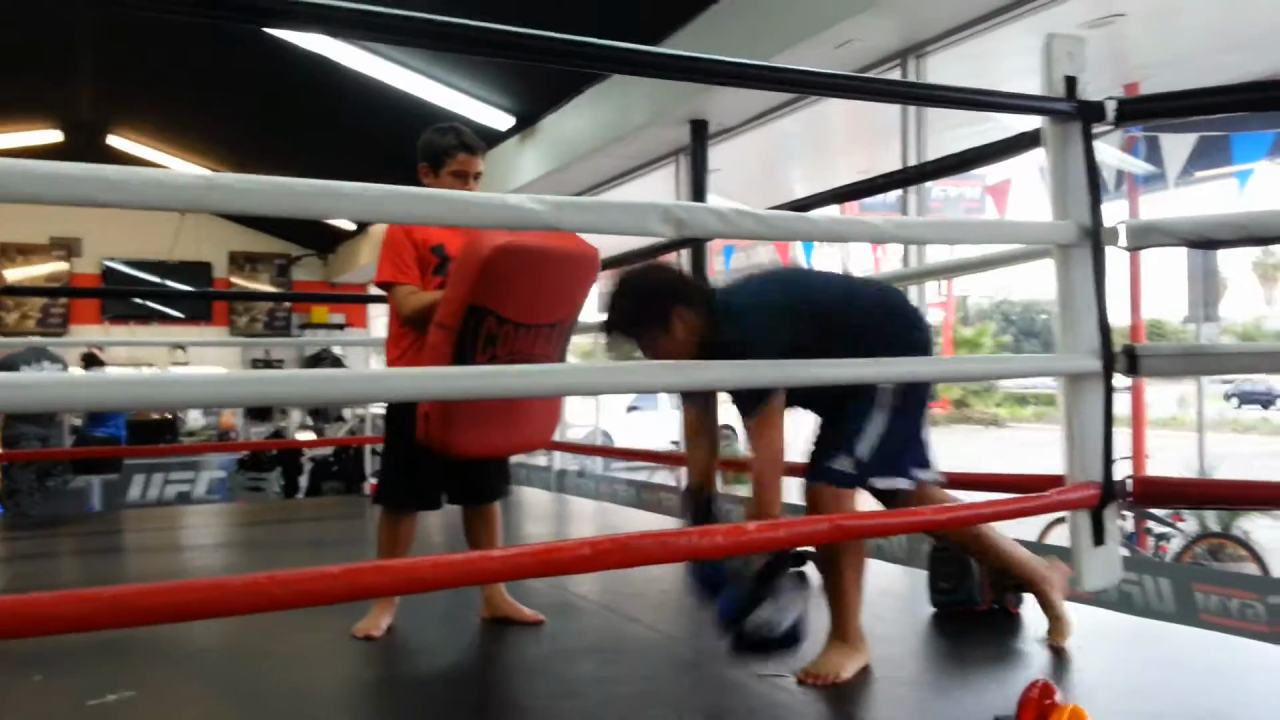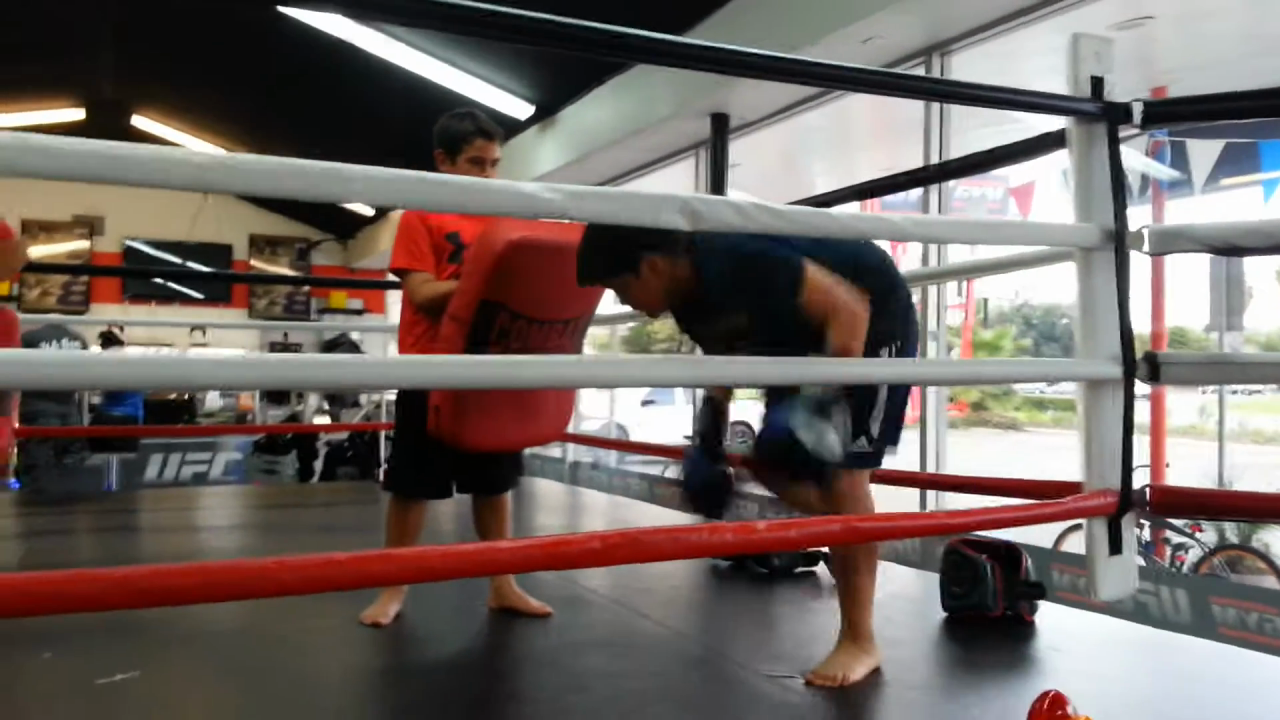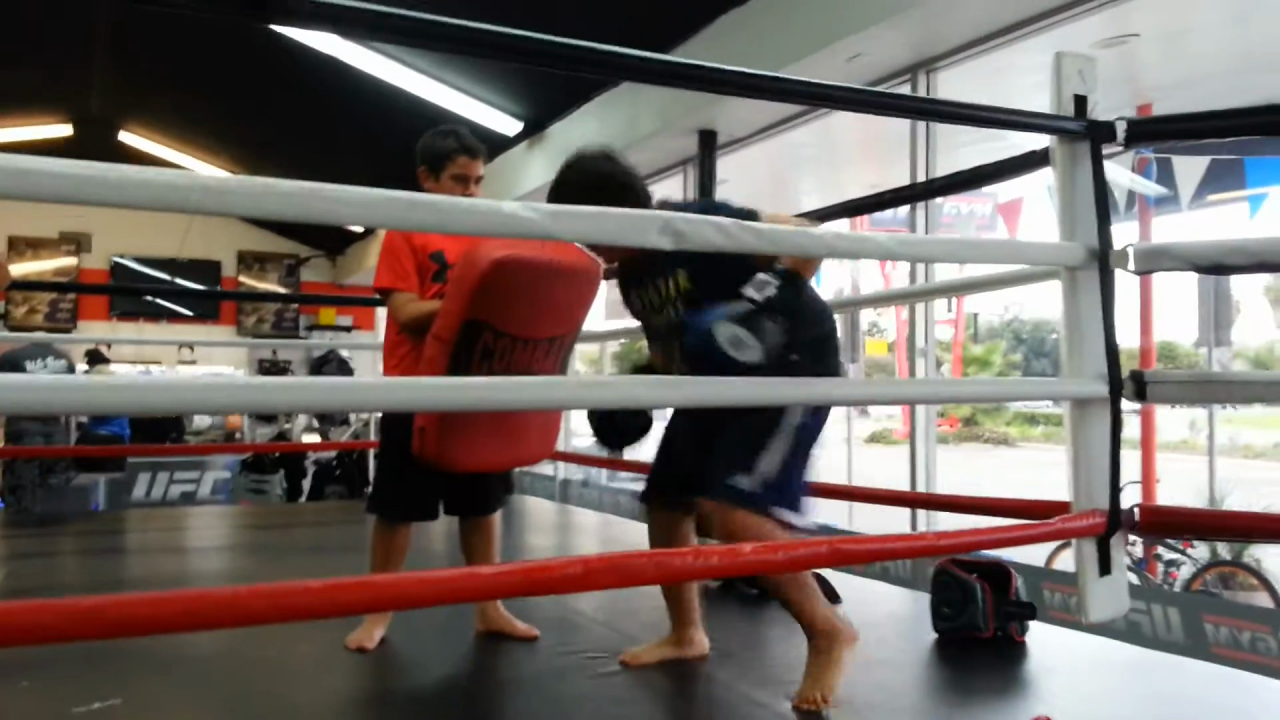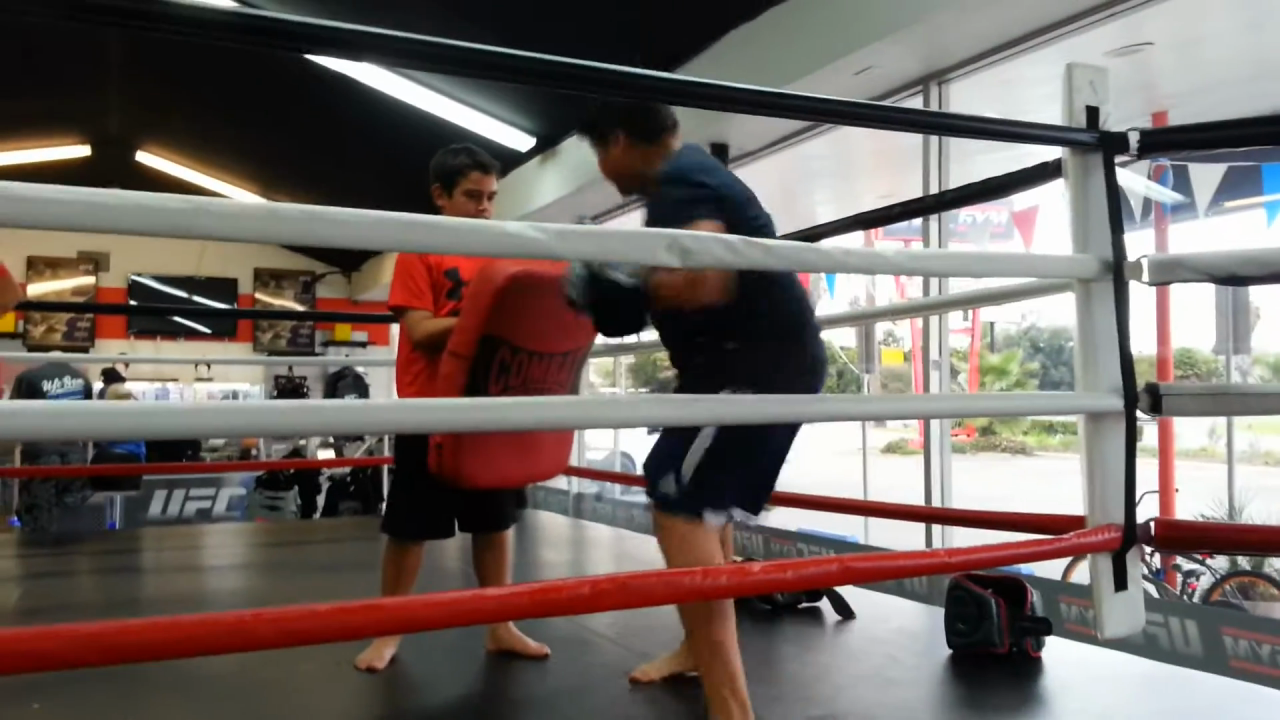
dt=0.2s
person 1, frame 1
left shoulder: (747, 337)
right shoulder: (702, 341)
left elbow: (767, 463)
right elbow: (699, 435)
left hip: (891, 357)
left knee: (828, 489)
right knee: (912, 499)
left ankle: (847, 638)
right ankle: (1039, 574)
person 1, frame 2
left shoulder: (746, 262)
right shoulder: (690, 298)
left elbow: (847, 307)
left wrist: (830, 398)
right wrist: (707, 437)
left hip: (865, 326)
left knee: (842, 475)
right knee: (772, 465)
left ankle: (859, 640)
person 1, frame 3
right shoulder: (633, 270)
left hip: (789, 370)
left knee: (731, 511)
right knee: (664, 503)
left ankle: (827, 635)
right ankle: (685, 634)
person 1, frame 4
left shoulder: (681, 184)
right shoulder: (695, 176)
left elbow: (703, 282)
left wrist: (613, 282)
right wrist: (630, 291)
left hip: (759, 368)
right hip: (732, 364)
left knee: (682, 509)
right knee: (696, 507)
right ankle: (699, 648)
person 2, frame 1
right shoulder: (405, 230)
right elbow: (409, 306)
left knee: (484, 491)
right knee: (402, 495)
left ankle: (493, 594)
right ankle: (385, 601)
person 2, frame 2
right shoulder: (421, 217)
right elbow: (423, 294)
left knee: (496, 481)
right knee: (412, 484)
left ankle: (502, 584)
right ankle: (394, 588)
person 2, frame 3
left shoulder: (486, 238)
right shoulder: (404, 235)
right elbow: (406, 314)
left knee: (483, 502)
right knee: (397, 506)
left ankle: (489, 608)
right ankle: (378, 613)
person 2, frame 4
right shoulder: (418, 252)
right elbow: (421, 332)
left knee: (496, 519)
right knee: (410, 525)
left ankle: (500, 627)
right ankle: (389, 631)
